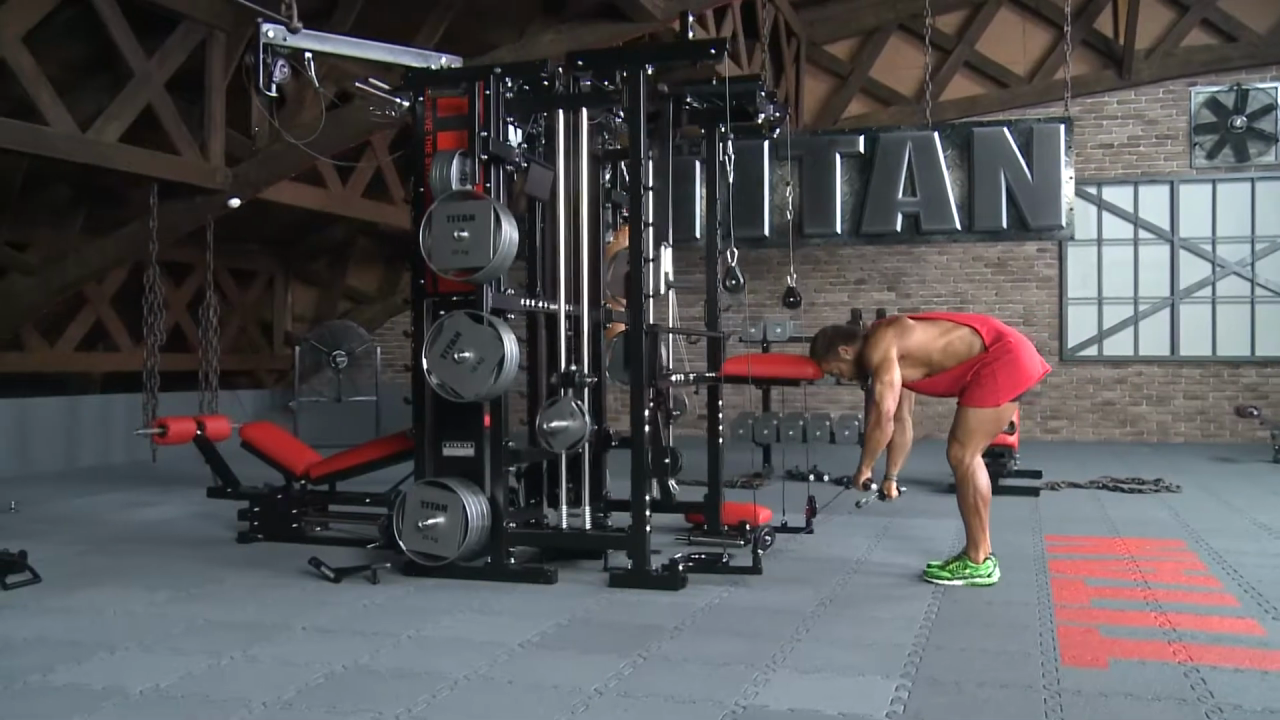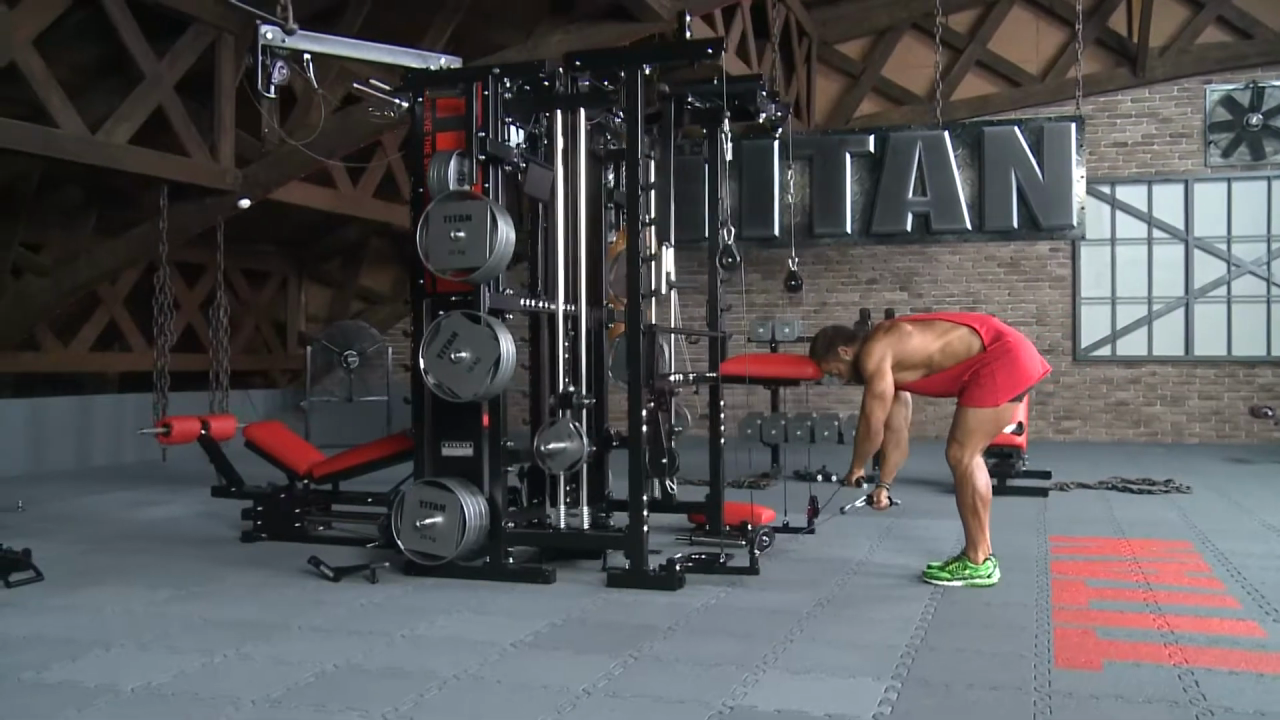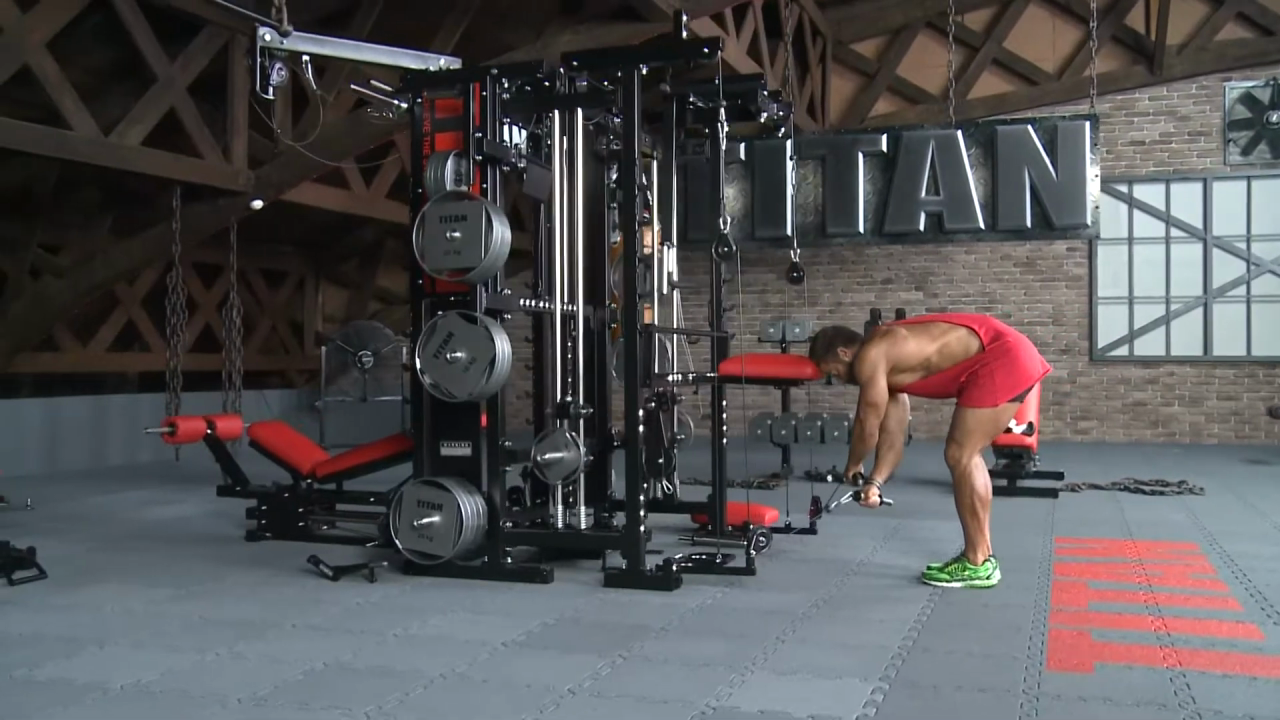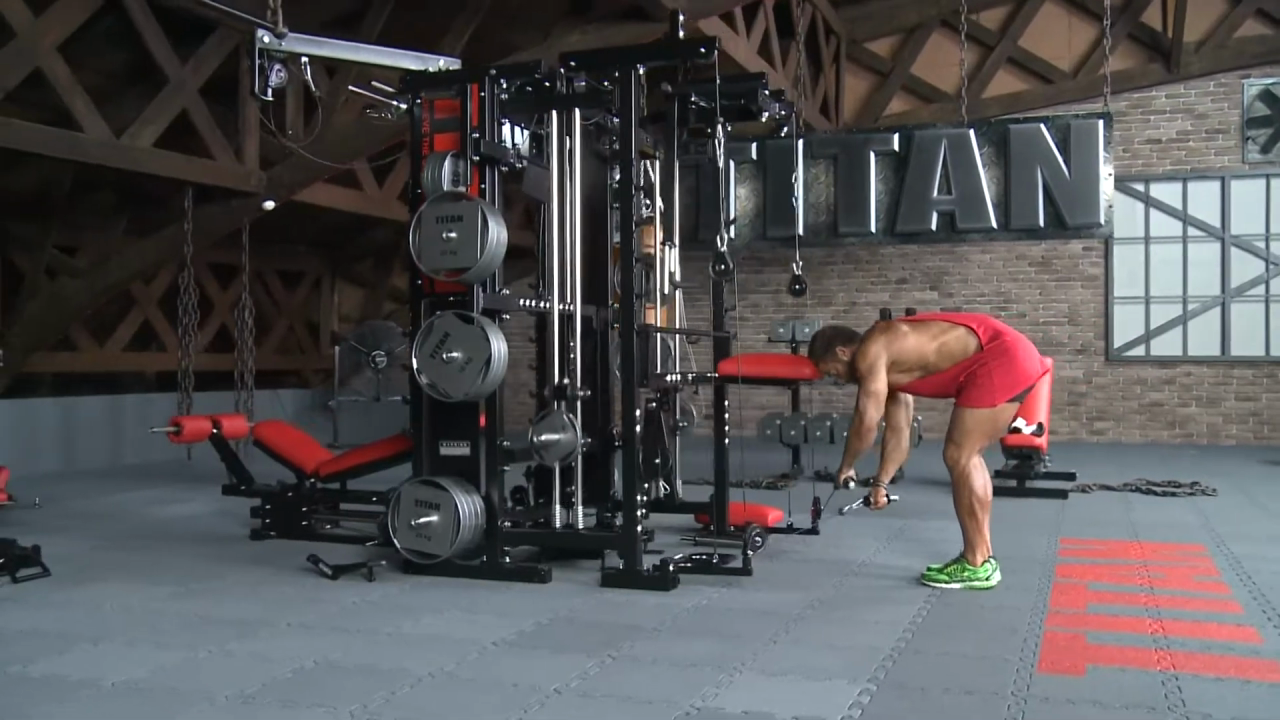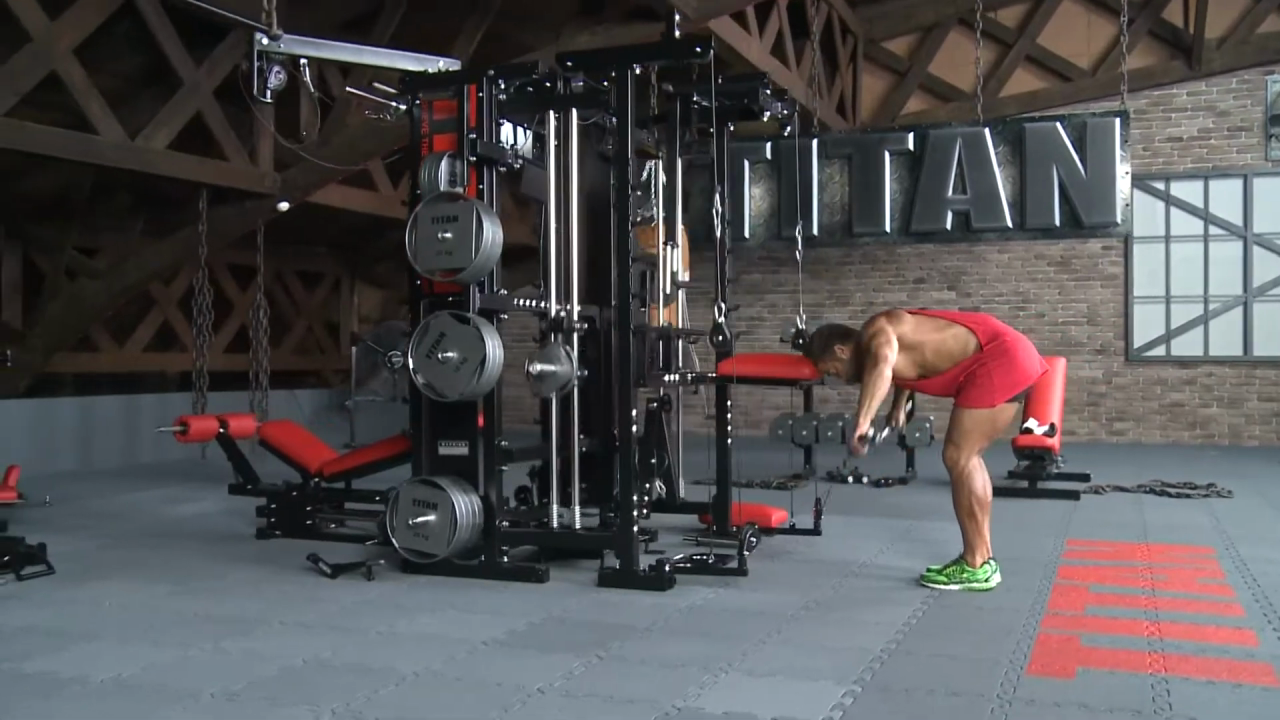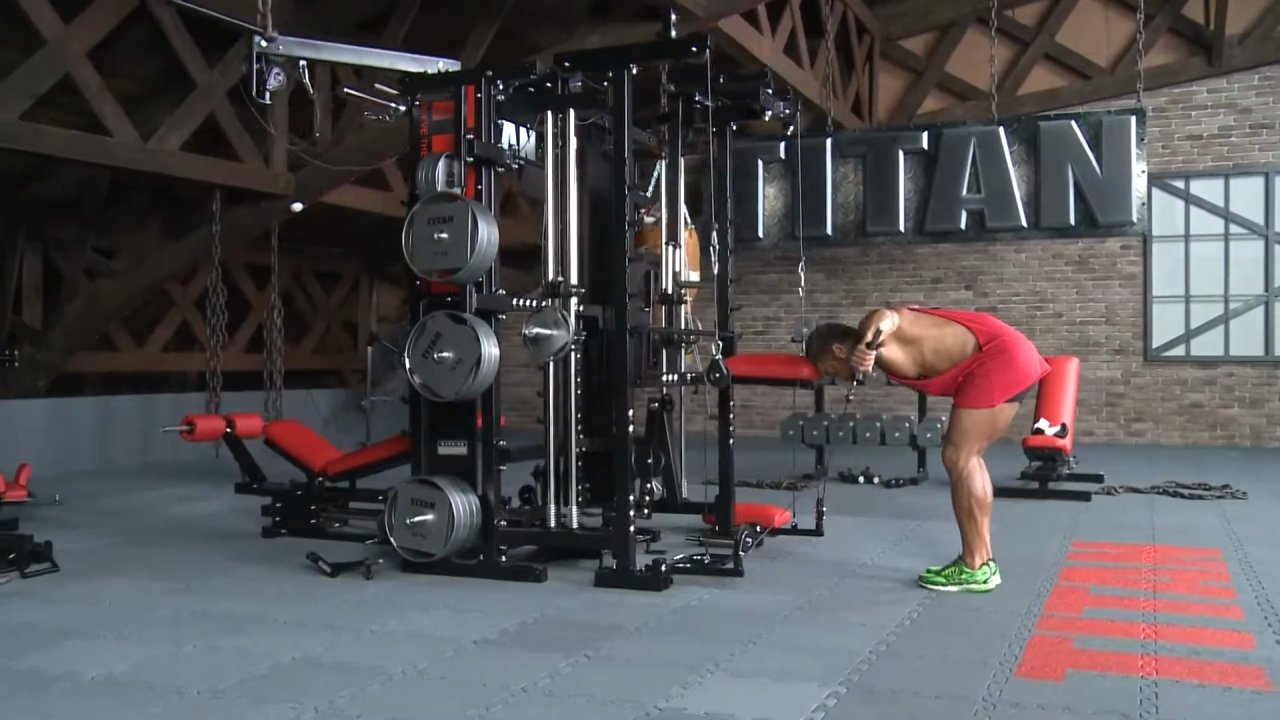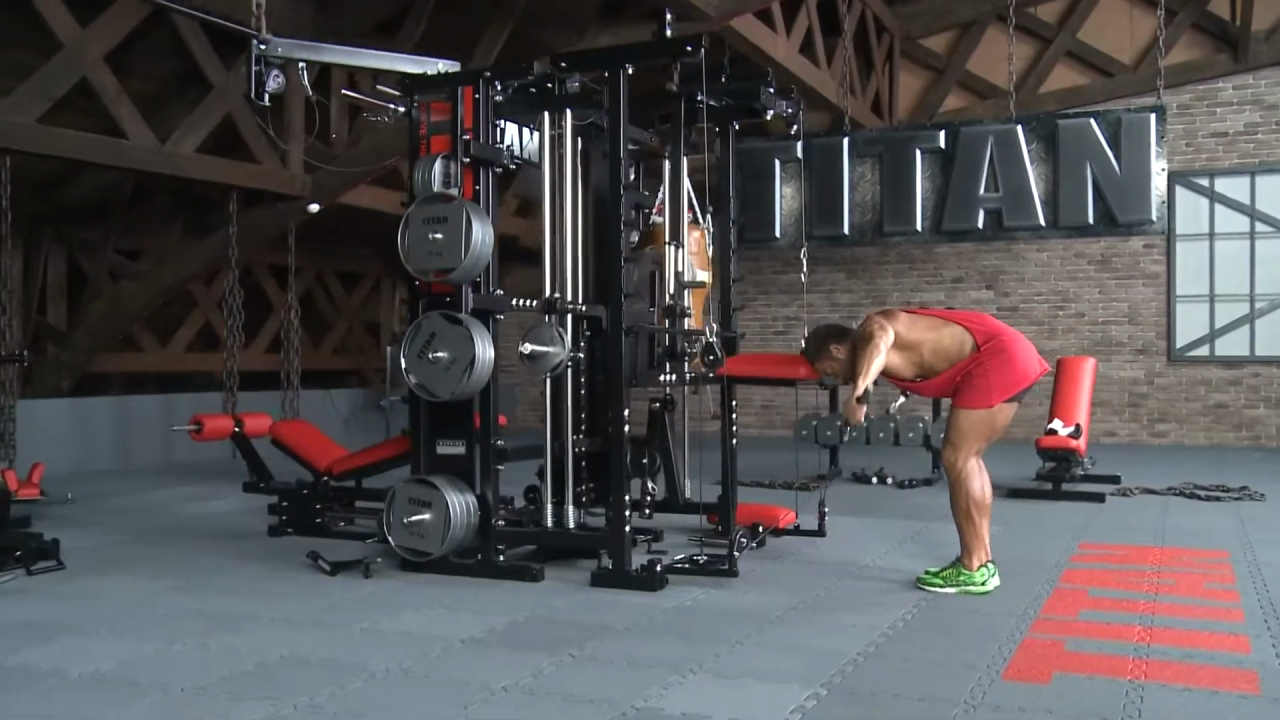
dt=0.3s
person 1, frame 1
left shoulder: (878, 347)
right shoulder: (892, 357)
left elbow: (882, 414)
right elbow: (900, 420)
left wrist: (864, 469)
right wrist: (891, 476)
left hip: (1002, 360)
right hip: (1006, 357)
left knee: (962, 456)
right knee: (966, 455)
left ankle: (979, 563)
right ankle: (979, 554)
person 1, frame 2
left shoulder: (874, 352)
right shoulder: (889, 362)
left elbow: (873, 423)
right elbow: (895, 431)
left wrist: (856, 469)
right wrist: (884, 485)
left hip: (1002, 359)
right hip: (1007, 355)
left knee: (961, 456)
right knee: (967, 455)
left ankle: (979, 564)
right ankle: (981, 555)
person 1, frame 3
left shoulder: (871, 357)
right shoulder: (888, 365)
left elbow: (867, 426)
right elbow: (892, 434)
left wrist: (853, 466)
right wrist: (874, 482)
left hip: (1001, 360)
right hip: (1009, 355)
left knee: (960, 457)
right knee: (967, 456)
left ankle: (978, 565)
right ankle: (980, 556)
person 1, frame 4
left shoulder: (870, 352)
right shoulder: (887, 362)
left elbow: (867, 419)
right elbow: (897, 429)
left wrist: (846, 468)
right wrist: (881, 483)
left hip: (1001, 360)
right hip: (1008, 356)
left knee: (959, 457)
right knee: (967, 457)
left ankle: (977, 566)
right ankle: (982, 558)
person 1, frame 5
left shoulder: (873, 334)
right shoulder: (884, 346)
left elbow: (883, 360)
right elbow: (897, 368)
left wrist: (862, 424)
right wrist: (898, 409)
left hip: (999, 360)
right hip: (1009, 355)
left knee: (959, 458)
right knee: (967, 457)
left ankle: (977, 568)
right ankle: (982, 559)
person 1, frame 6
left shoulder: (868, 331)
right shoulder: (880, 339)
left elbow: (885, 317)
left wrist: (867, 344)
left hip: (998, 359)
right hip: (1009, 354)
left knee: (958, 459)
right knee: (968, 458)
left ankle: (975, 569)
right ankle: (983, 561)
person 1, frame 7
left shoulder: (865, 336)
right shoulder: (879, 335)
left elbow: (879, 336)
left wrist: (858, 392)
right wrist: (909, 385)
left hip: (996, 360)
right hip: (1008, 353)
left knee: (957, 460)
right knee: (967, 458)
left ankle: (973, 570)
right ankle: (982, 563)
